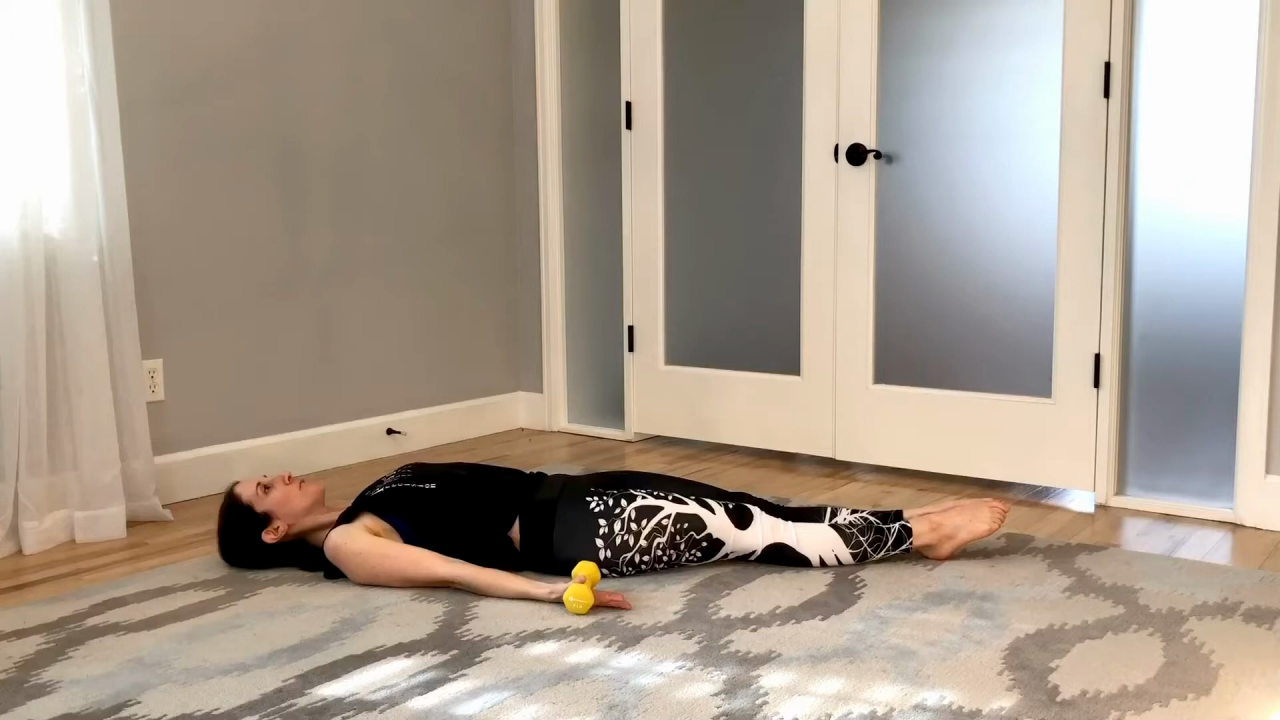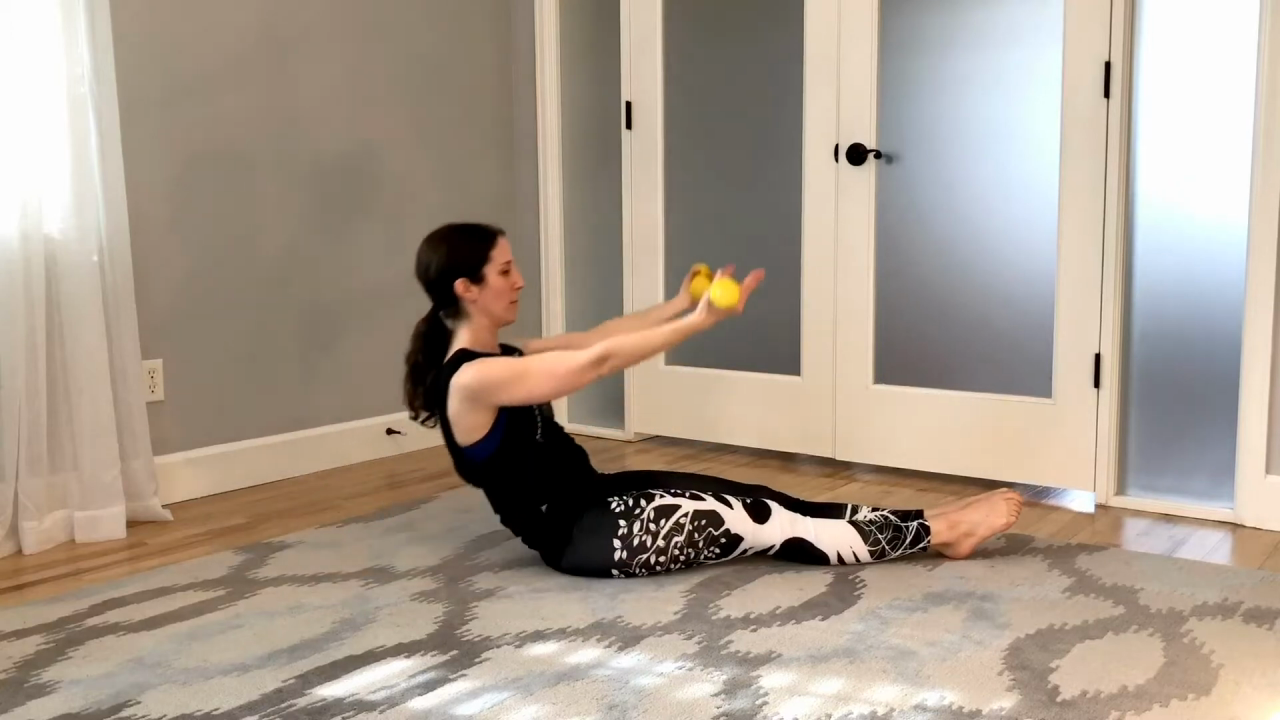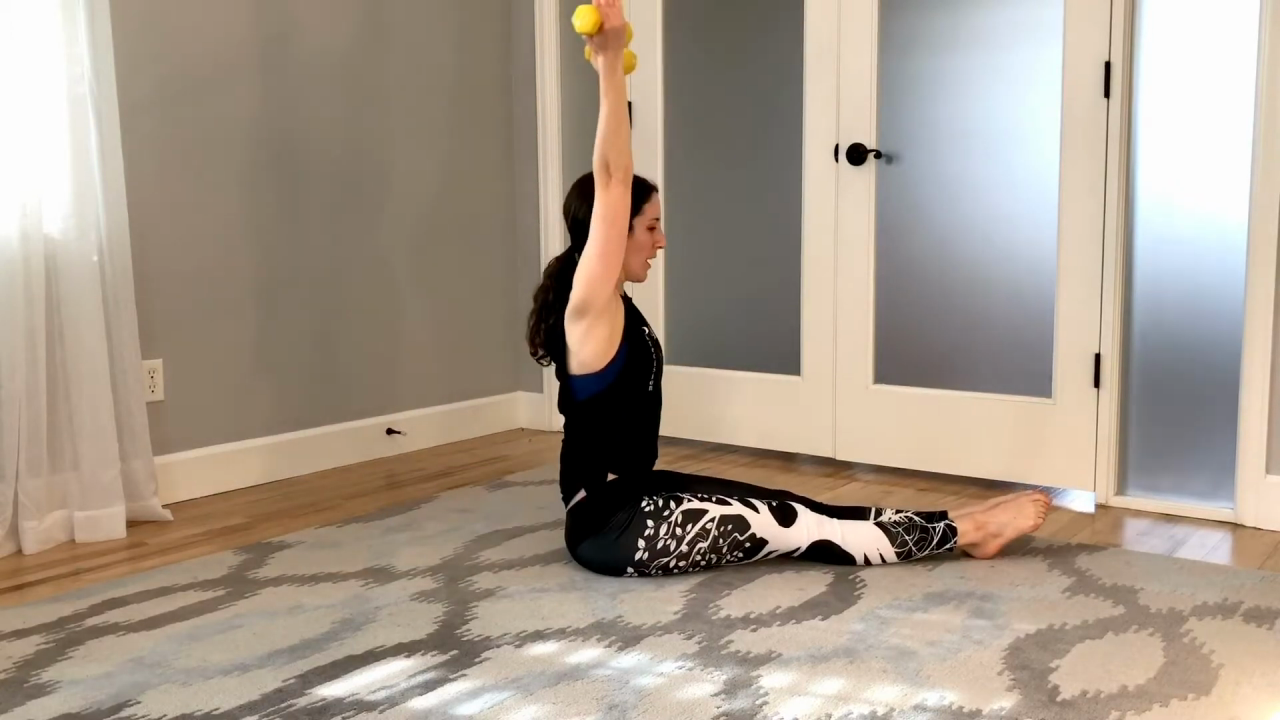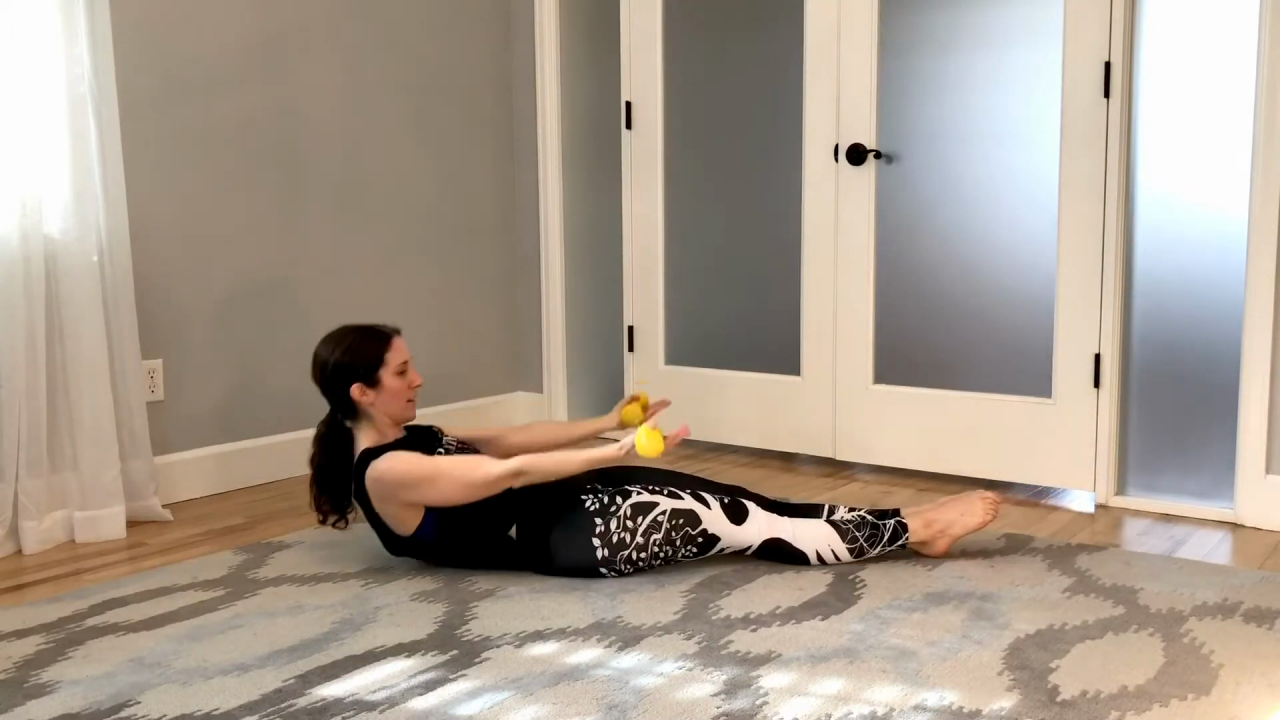
dt=1s
person 1, frame 1
left shoulder: (370, 508)
right shoulder: (346, 545)
right elbow: (451, 568)
right wrist: (551, 588)
left hip: (563, 496)
right hip: (565, 530)
left knee: (744, 507)
right knee: (745, 529)
left ankle: (908, 521)
right ankle: (914, 532)
person 1, frame 2
left shoulder: (495, 358)
right shoulder: (473, 381)
left elbow: (590, 339)
right elbow: (597, 361)
left wrist: (676, 306)
right wrist: (697, 322)
left hip: (599, 500)
right hip: (582, 535)
left knee: (759, 503)
right knee: (759, 524)
left ankle: (931, 525)
right ankle: (934, 533)
person 1, frame 3
left shoulder: (606, 306)
right shoulder: (591, 306)
left elbow: (612, 182)
right elbow: (610, 182)
left wrist: (610, 66)
right wrist: (609, 66)
left hip: (632, 500)
right hip: (611, 526)
left knee: (793, 511)
right knee: (786, 527)
left ankle: (953, 525)
right ankle: (960, 532)
person 1, frame 4
left shoulder: (406, 438)
right shoulder: (385, 472)
left elbow: (511, 438)
right elbow: (509, 472)
left wrist: (608, 424)
right wrist: (618, 449)
left hip: (569, 505)
right hip: (563, 537)
left knee: (739, 504)
right knee: (735, 523)
left ankle: (900, 524)
right ankle: (908, 530)
